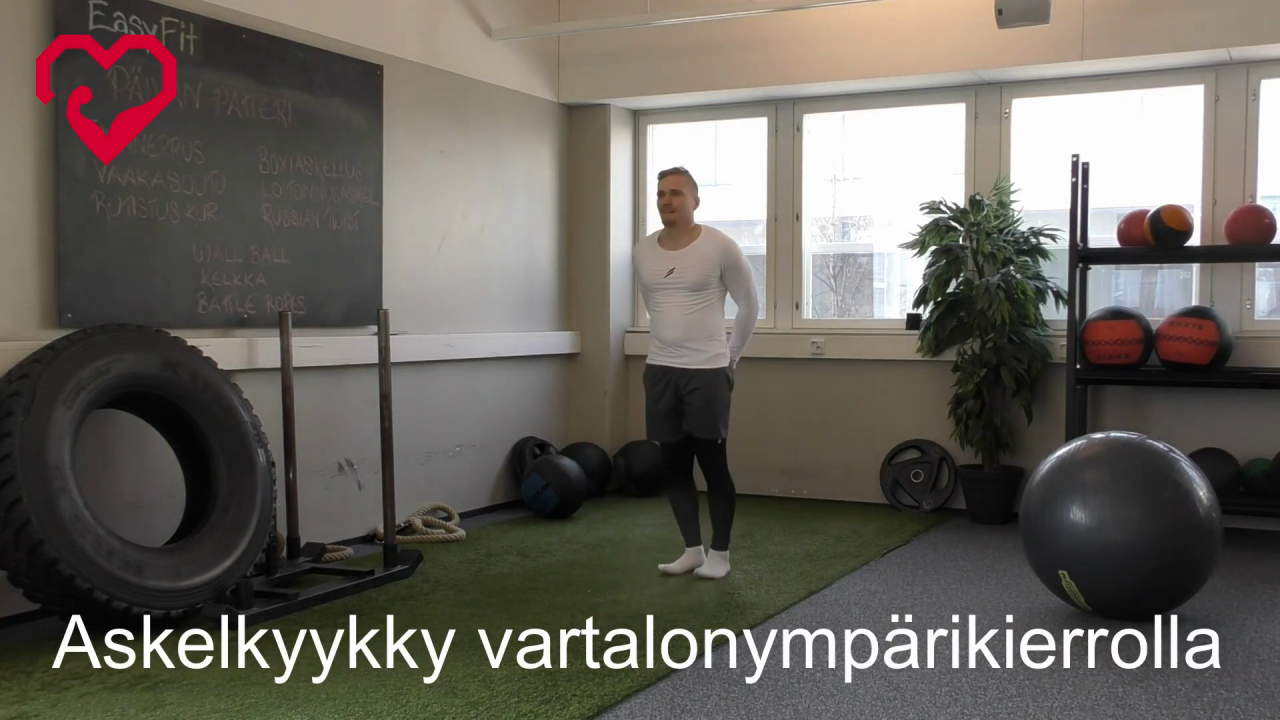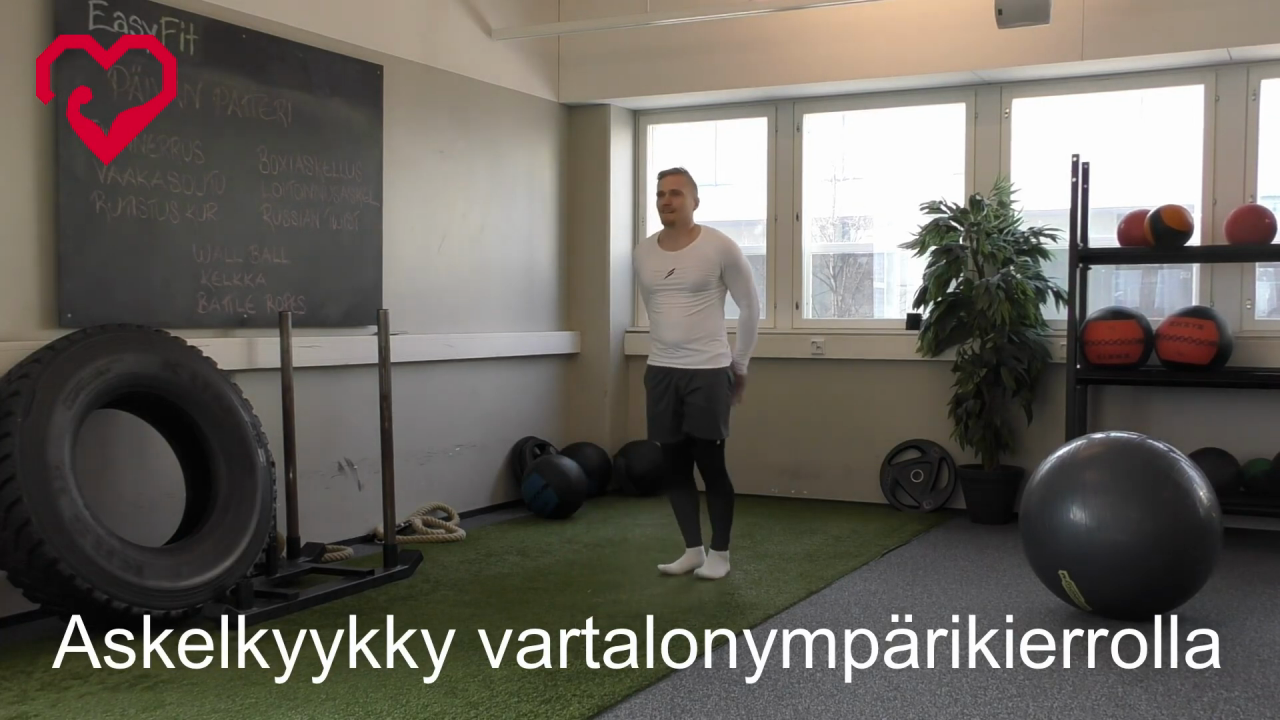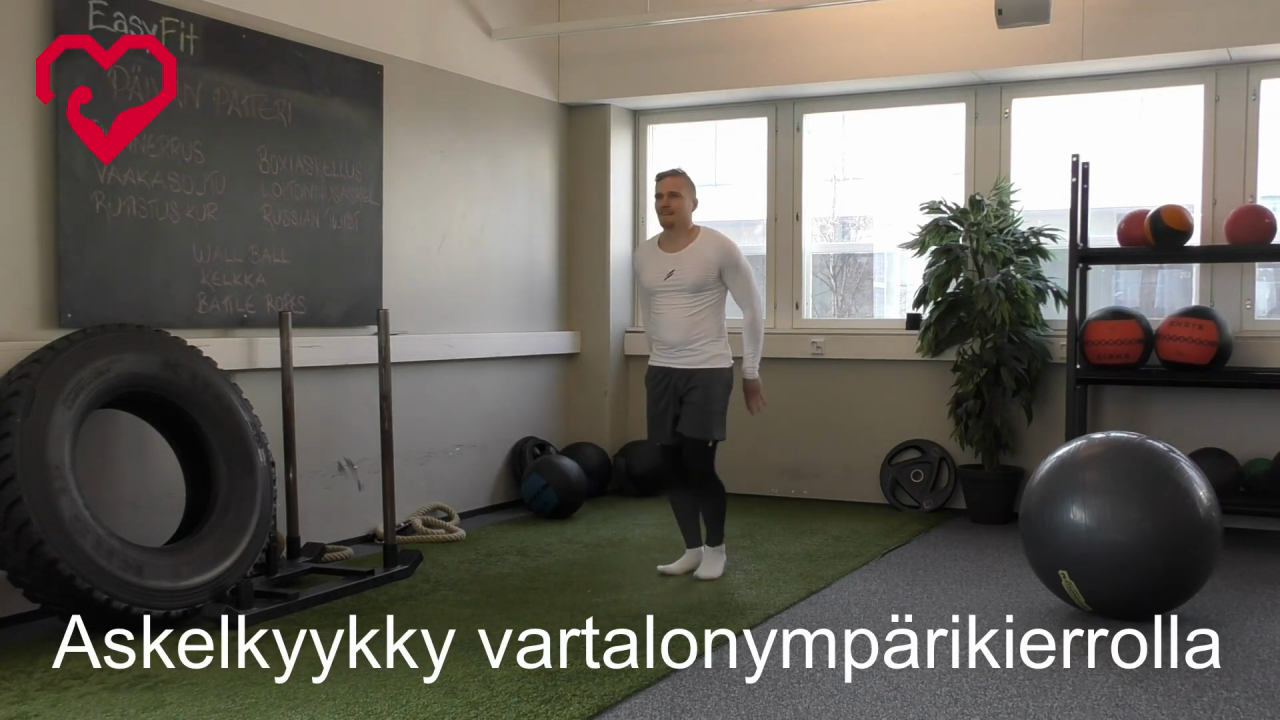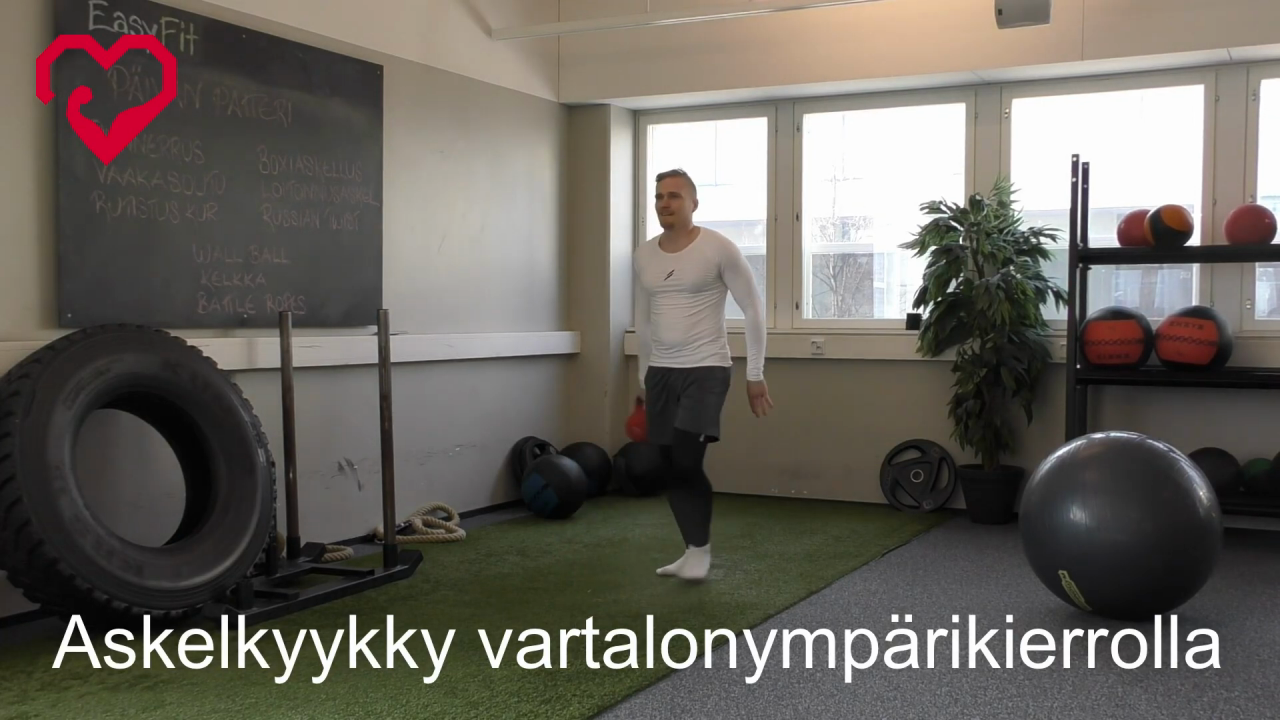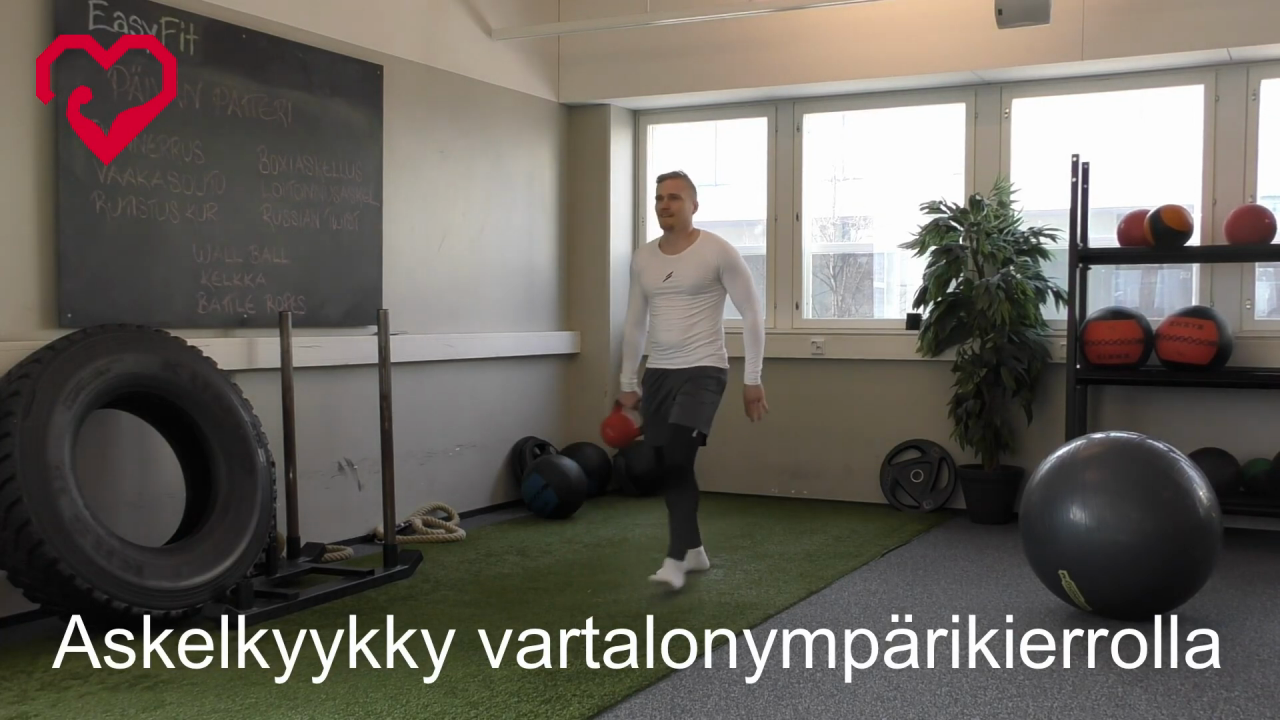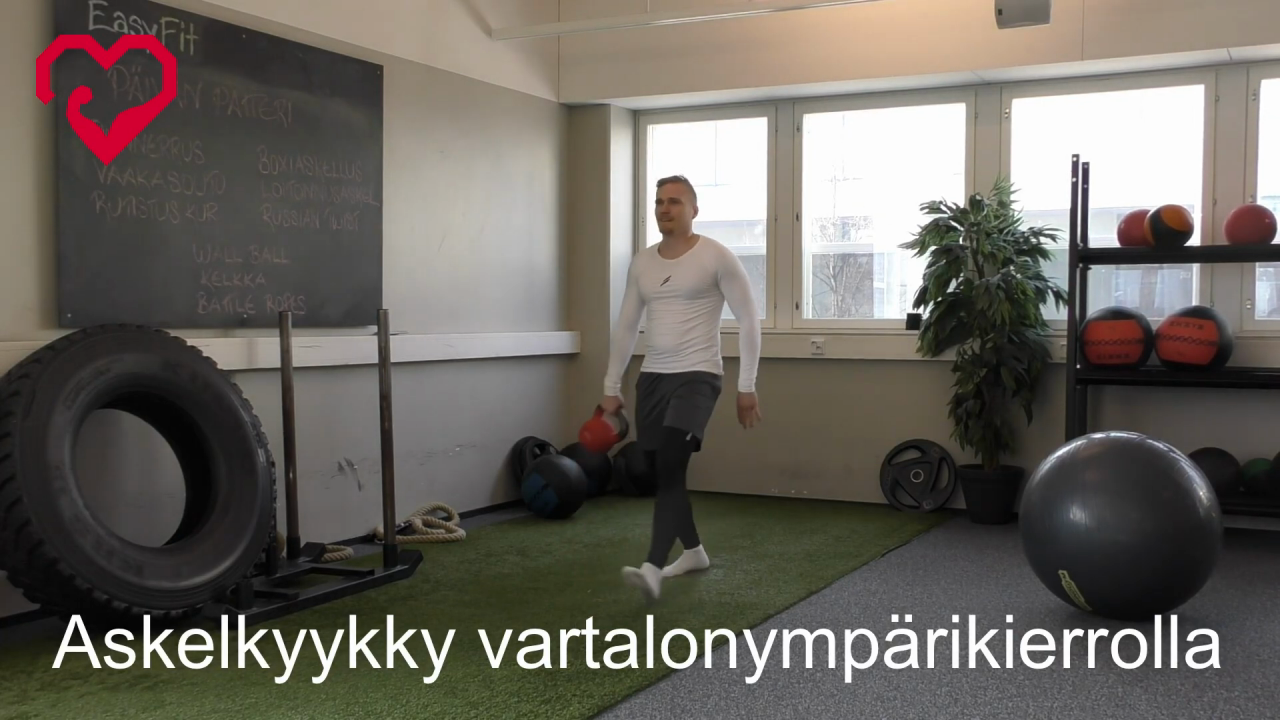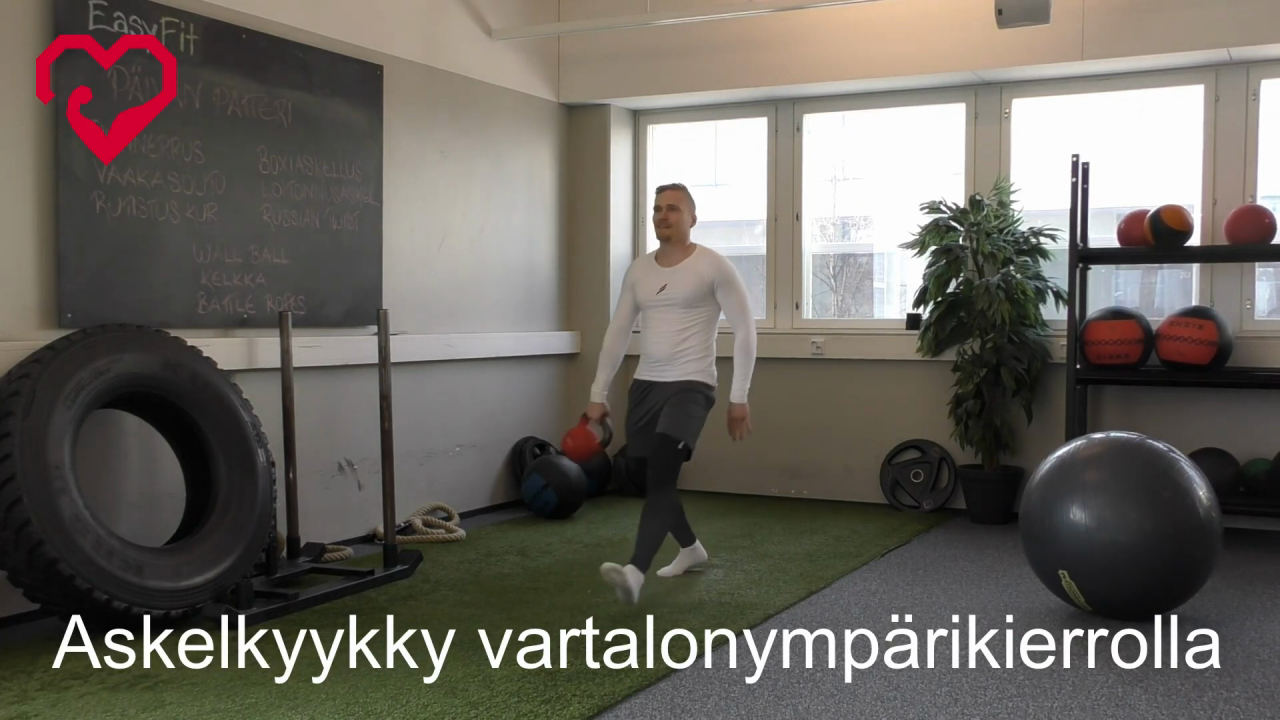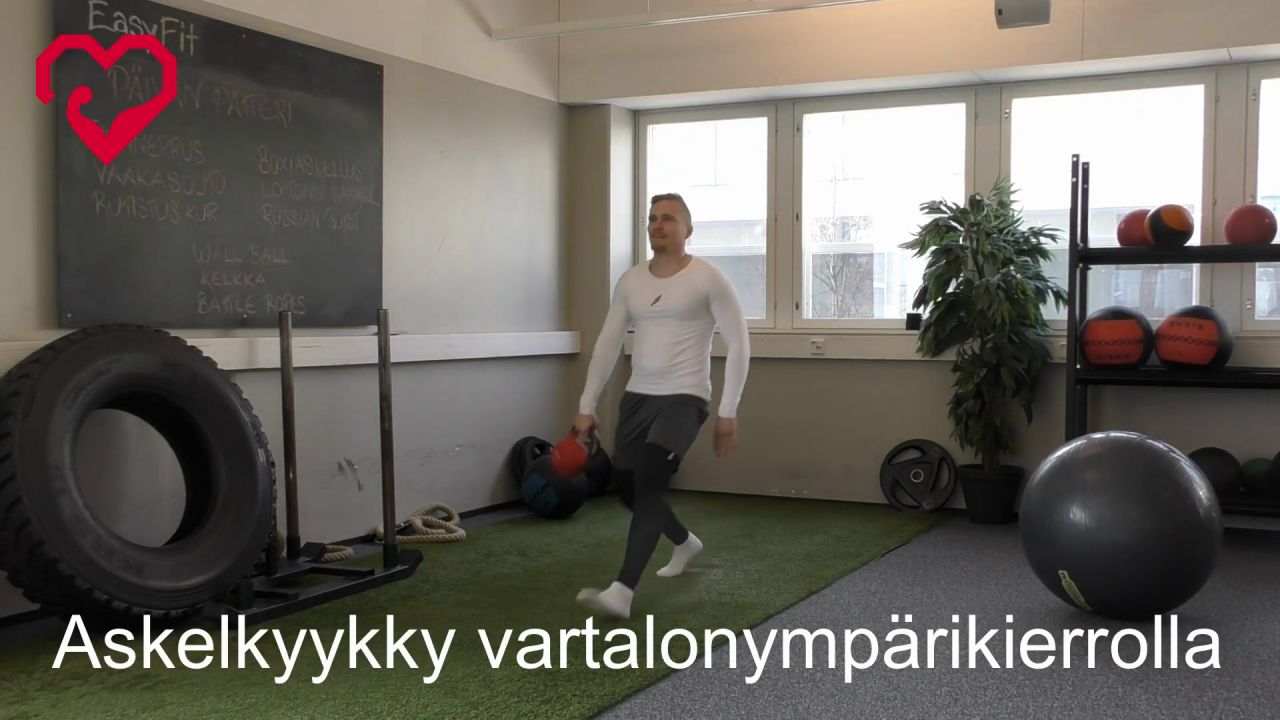
dt=0.1s
person 1, frame 1
left shoulder: (720, 247)
right shoulder: (643, 252)
left elbow: (749, 307)
left wrist: (730, 359)
left hip: (707, 372)
right hip: (660, 370)
left knee: (713, 465)
right knee: (674, 465)
left ankle: (720, 553)
right ankle: (693, 550)
person 1, frame 2
left shoulder: (720, 247)
right shoulder: (643, 253)
left elbow: (750, 308)
left wrist: (739, 364)
left hip: (708, 372)
right hip: (661, 372)
left knee: (711, 466)
right knee: (675, 466)
left ankle: (720, 552)
right ankle: (693, 550)
person 1, frame 3
left shoulder: (719, 248)
right shoulder: (643, 255)
left elbow: (752, 310)
left wrist: (750, 372)
left hip: (708, 371)
right hip: (663, 372)
left knee: (698, 467)
right knee: (673, 467)
left ankle: (716, 548)
right ankle: (694, 549)
person 1, frame 4
left shoulder: (719, 248)
right shoulder: (643, 255)
left elbow: (753, 310)
left wrist: (755, 375)
right wrist: (644, 376)
left hip: (706, 370)
right hip: (661, 373)
left knee: (687, 463)
right knee: (672, 468)
left ankle: (700, 548)
right ankle: (692, 549)
person 1, frame 5
left shoulder: (718, 251)
right shoulder: (643, 257)
left elbow: (752, 314)
right elbow: (635, 322)
left wrist: (753, 379)
right wrist: (628, 381)
left hip: (702, 371)
right hip: (657, 373)
left knee: (678, 465)
right knee: (667, 469)
left ankle: (674, 561)
right ankle: (693, 551)
person 1, frame 6
left shoulder: (716, 257)
right shoulder: (641, 262)
left elbow: (749, 320)
right elbow: (625, 326)
left wrist: (746, 386)
right wrist: (611, 387)
left hip: (696, 376)
right hip: (652, 377)
left knee: (669, 467)
right knee: (661, 472)
left ankle: (652, 567)
right ankle: (693, 550)
person 1, frame 7
left shoulder: (713, 266)
right shoulder: (638, 270)
left elbow: (745, 332)
right elbow: (617, 332)
left wrist: (739, 398)
right wrist: (598, 394)
left hip: (690, 386)
right hip: (645, 384)
left knee: (659, 476)
right knee: (651, 478)
left ankle: (634, 573)
right ankle: (690, 548)
person 1, frame 8
left shoulder: (708, 277)
right shoulder: (630, 280)
left elbow: (739, 345)
right elbow: (608, 343)
left wrist: (727, 413)
right wrist: (587, 406)
left hip: (684, 398)
right hip: (637, 397)
left knee: (648, 485)
right knee: (632, 493)
left ankle: (622, 591)
right ankle: (686, 542)
